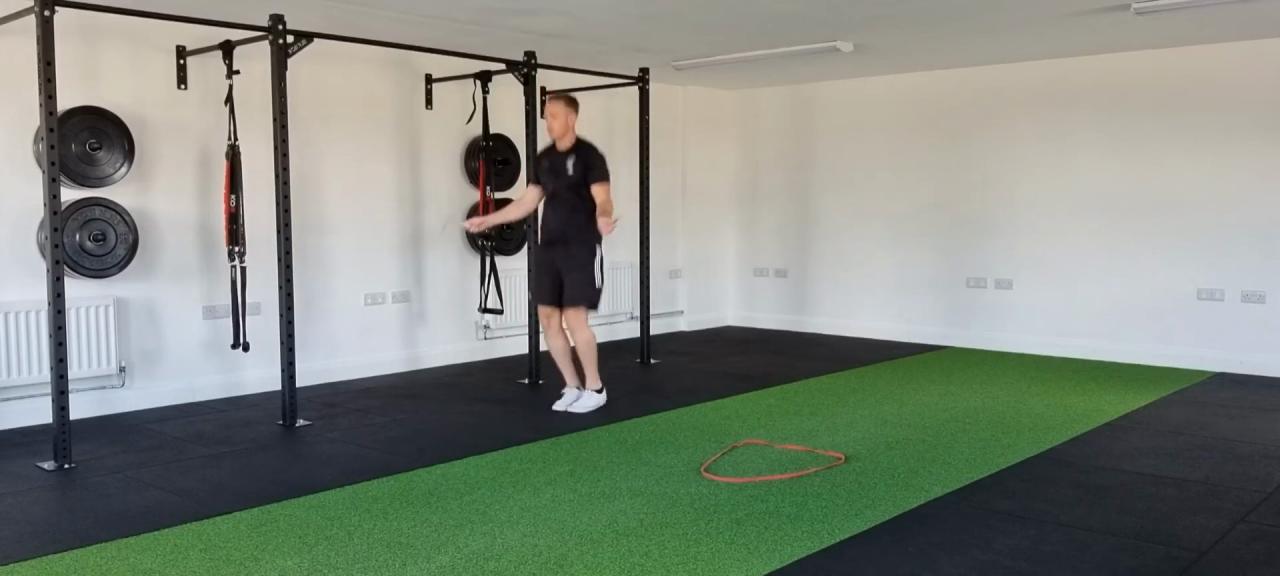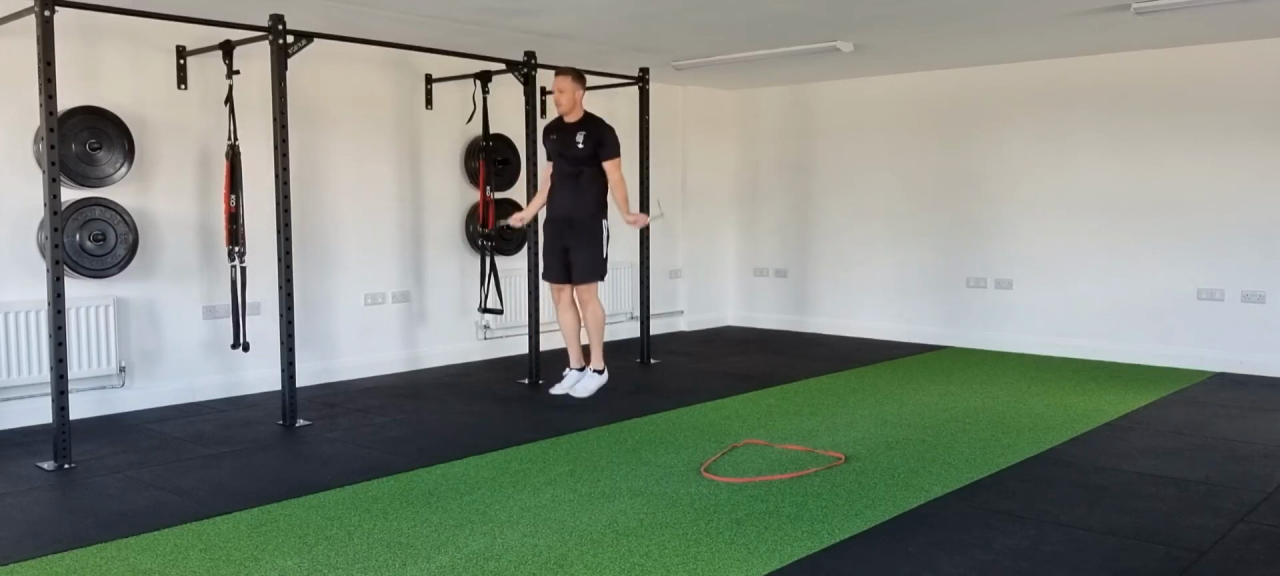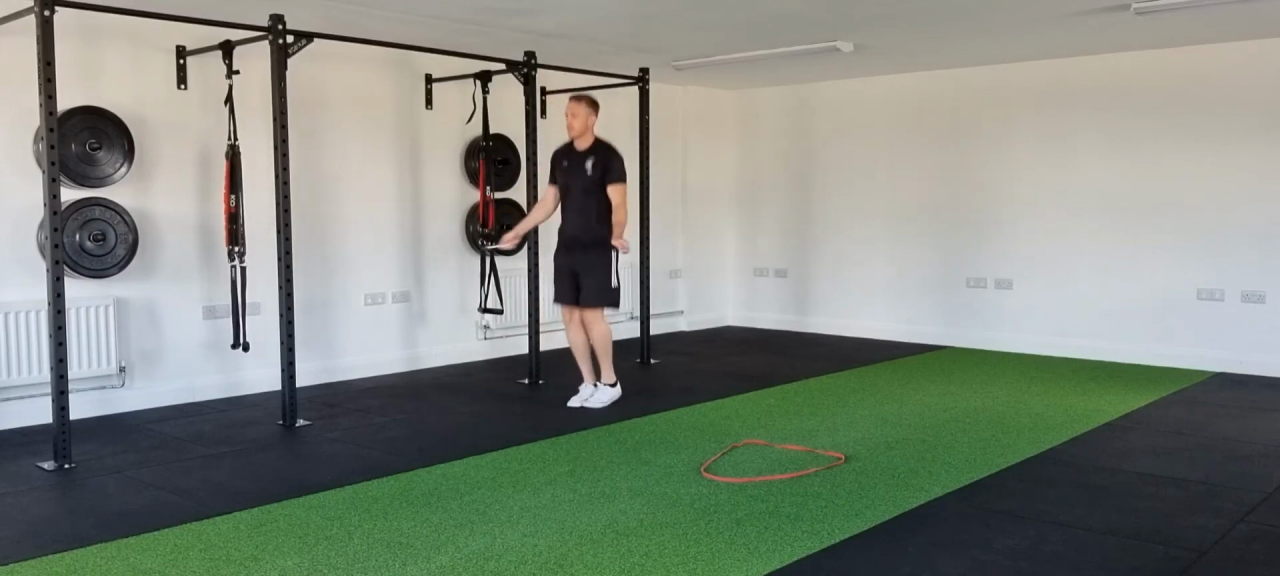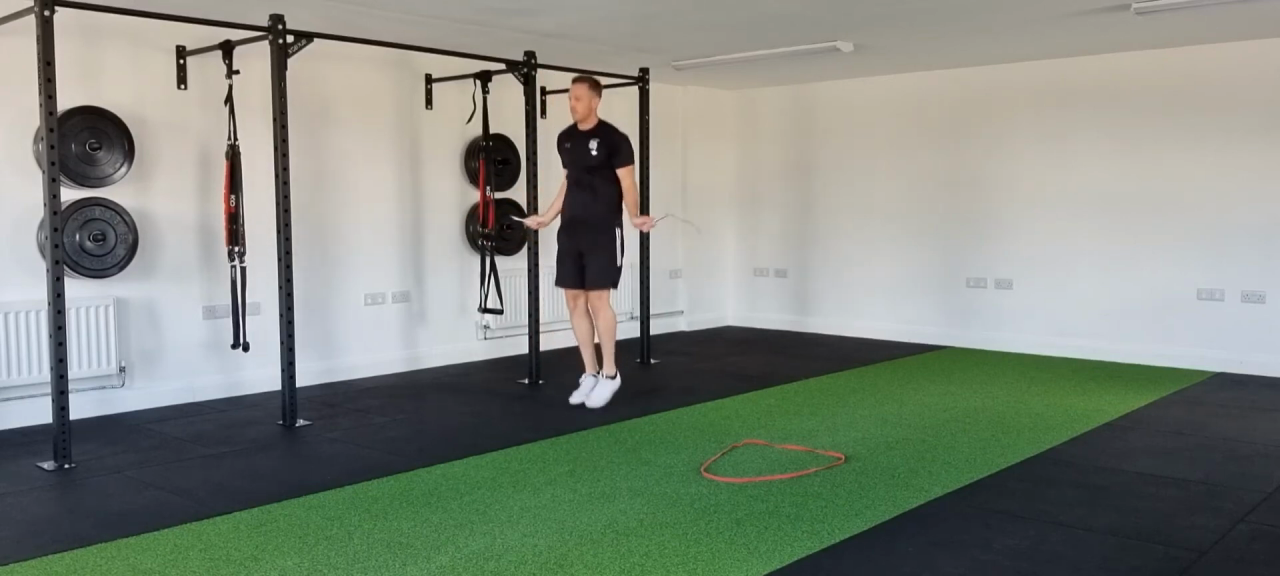
dt=0.7s
person 1, frame 1
left shoulder: (589, 156)
right shoulder: (544, 158)
left elbow: (602, 199)
right elbow: (529, 201)
left wrist: (604, 218)
right wrist: (490, 220)
left hip: (581, 248)
right hip: (549, 249)
left knee: (575, 319)
right knee: (549, 318)
left ankle: (595, 389)
right ankle: (574, 387)
person 1, frame 2
left shoulder: (599, 131)
right shoulder: (551, 132)
left elbow: (614, 177)
left wrist: (626, 212)
right wrist: (528, 213)
left hip: (589, 224)
right hip: (557, 223)
left knee: (587, 292)
right knee: (560, 293)
left ankle: (596, 367)
right ankle: (575, 369)
person 1, frame 3
left shoulder: (608, 157)
right shoulder: (560, 156)
left elbow: (618, 203)
right elbow: (549, 202)
left wrist: (617, 233)
right wrist: (519, 231)
left hip: (599, 250)
right hip: (568, 249)
left knee: (592, 317)
right knee: (570, 316)
left ankle: (609, 382)
right ankle: (589, 383)
person 1, frame 4
left shoulder: (614, 139)
right shoulder: (566, 139)
left elbow: (628, 184)
left wrist: (636, 217)
right wrist: (545, 217)
left hip: (605, 231)
right hip: (573, 229)
left knee: (598, 301)
right knee: (574, 301)
left ankle: (609, 375)
right ankle: (591, 374)
